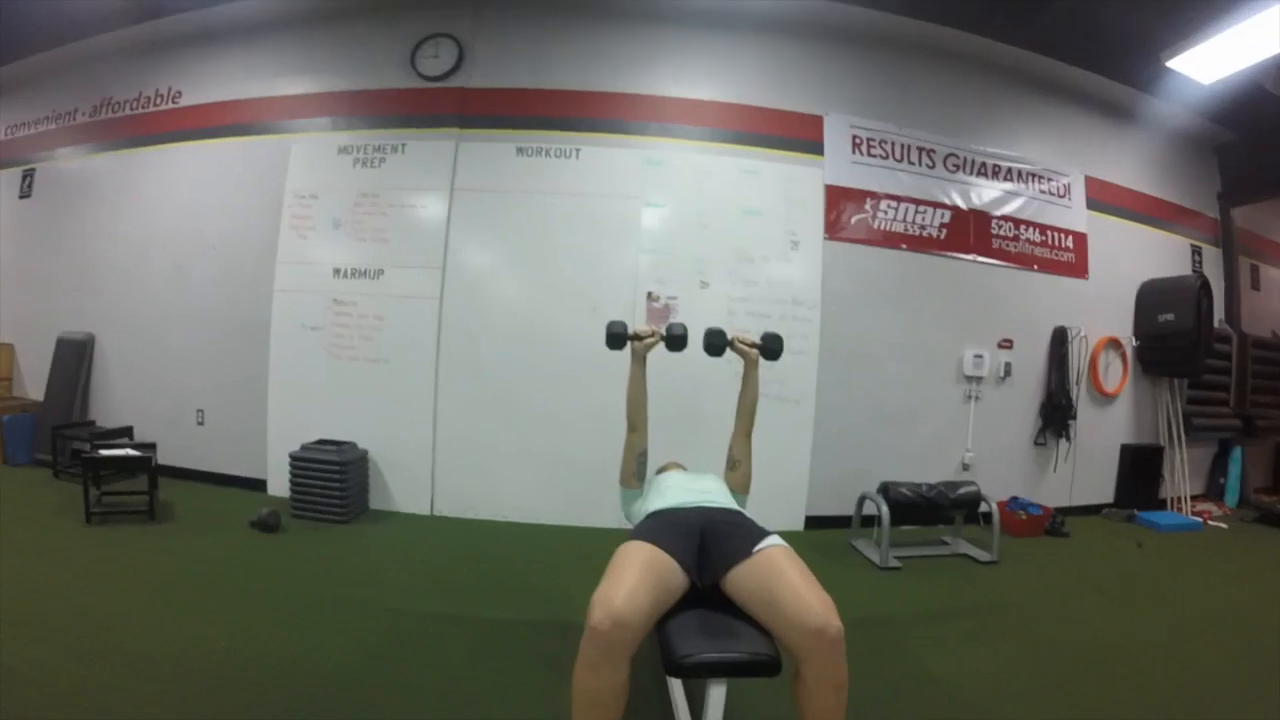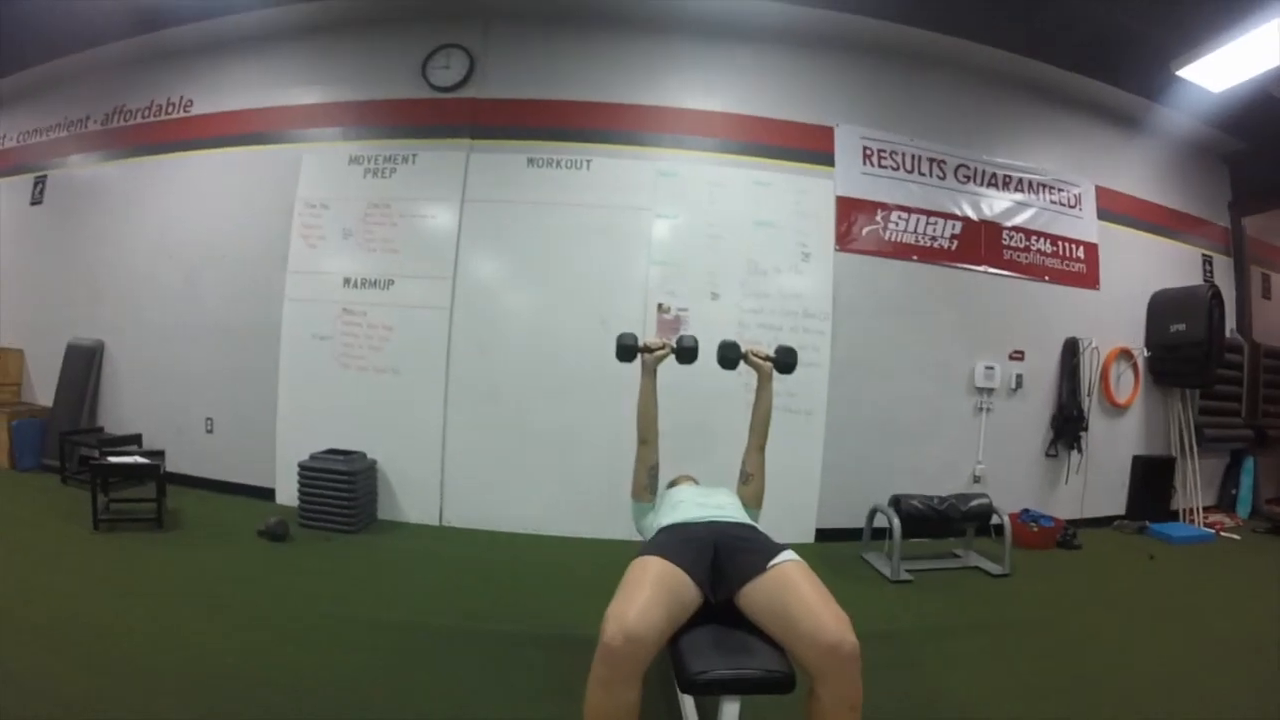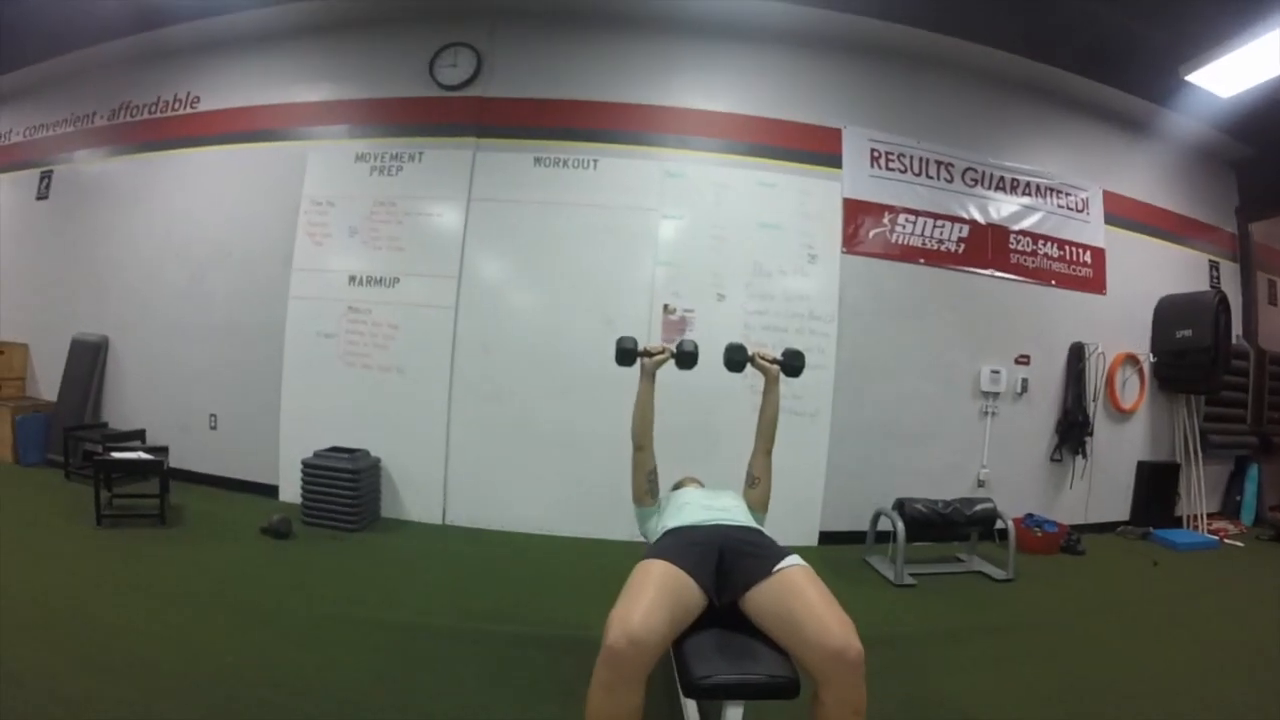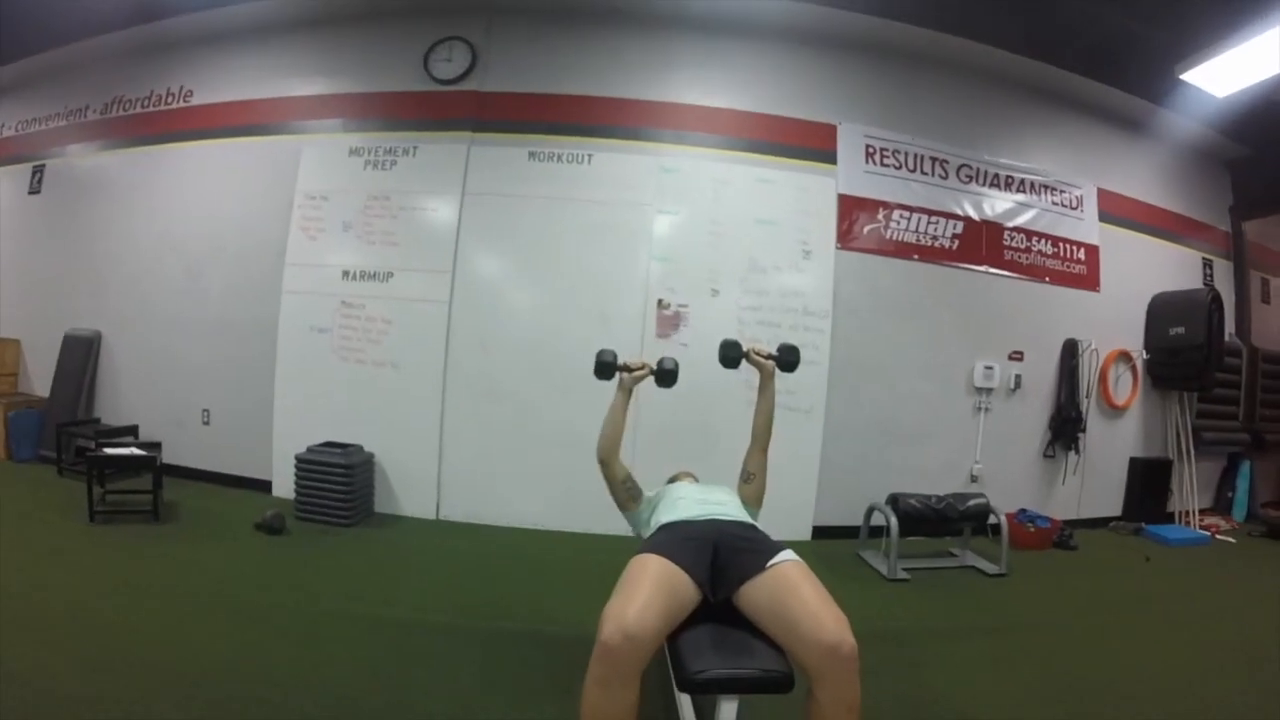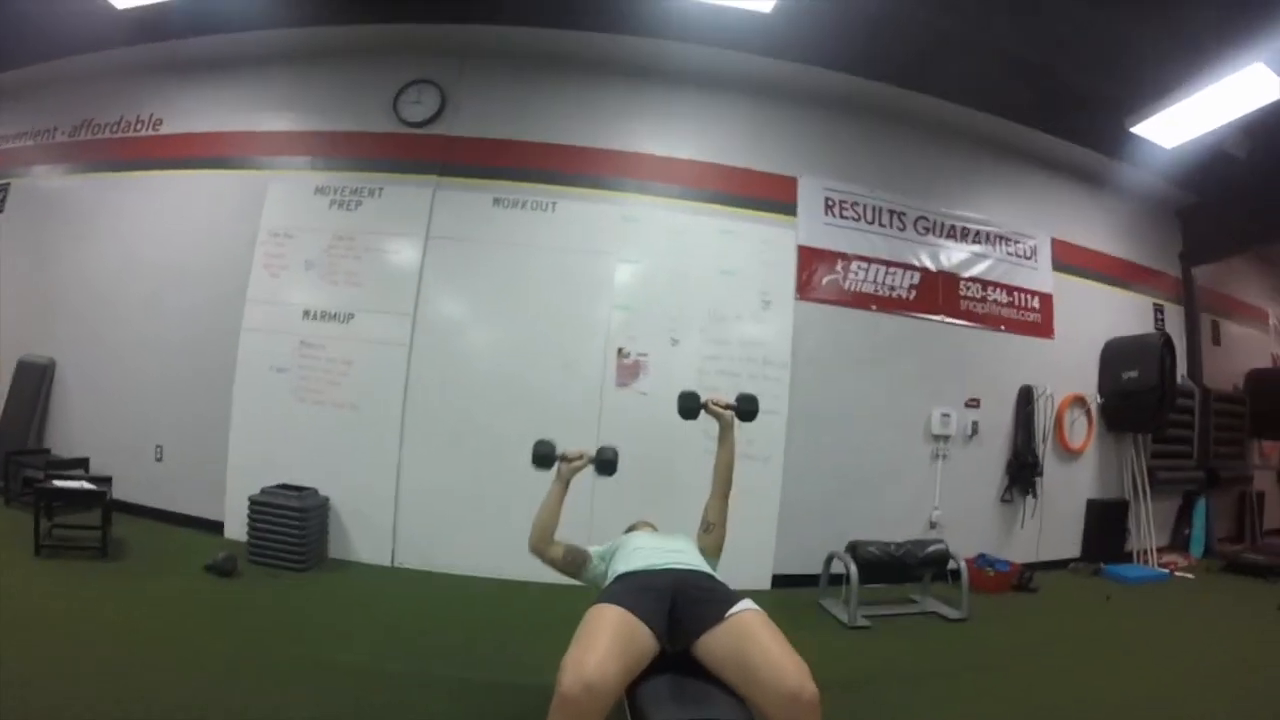
dt=0.2s
person 1, frame 1
left shoulder: (722, 488)
right shoulder: (645, 498)
left elbow: (742, 433)
right elbow: (636, 431)
left wrist: (751, 364)
right wrist: (638, 359)
left knee: (825, 634)
right knee: (606, 626)
person 1, frame 2
left shoulder: (735, 503)
right shoulder: (656, 511)
left elbow: (755, 447)
right elbow: (647, 443)
left wrist: (765, 377)
right wrist: (648, 372)
left knee: (840, 650)
right knee: (619, 642)
person 1, frame 3
left shoulder: (740, 504)
right shoulder: (659, 512)
left elbow: (762, 450)
right elbow: (642, 448)
left wrist: (772, 382)
right wrist: (647, 376)
left knee: (845, 655)
right knee: (623, 646)
person 1, frame 4
left shoulder: (734, 500)
right shoulder: (653, 507)
left elbow: (759, 448)
right elbow: (608, 458)
left wrist: (767, 378)
right wrist: (625, 390)
left knee: (838, 651)
right knee: (617, 643)
person 1, frame 5
left shoulder: (691, 548)
right shoulder: (610, 553)
left elbow: (720, 494)
right elbow: (541, 546)
left wrist: (726, 428)
right wrist: (562, 480)
right knee: (577, 693)
